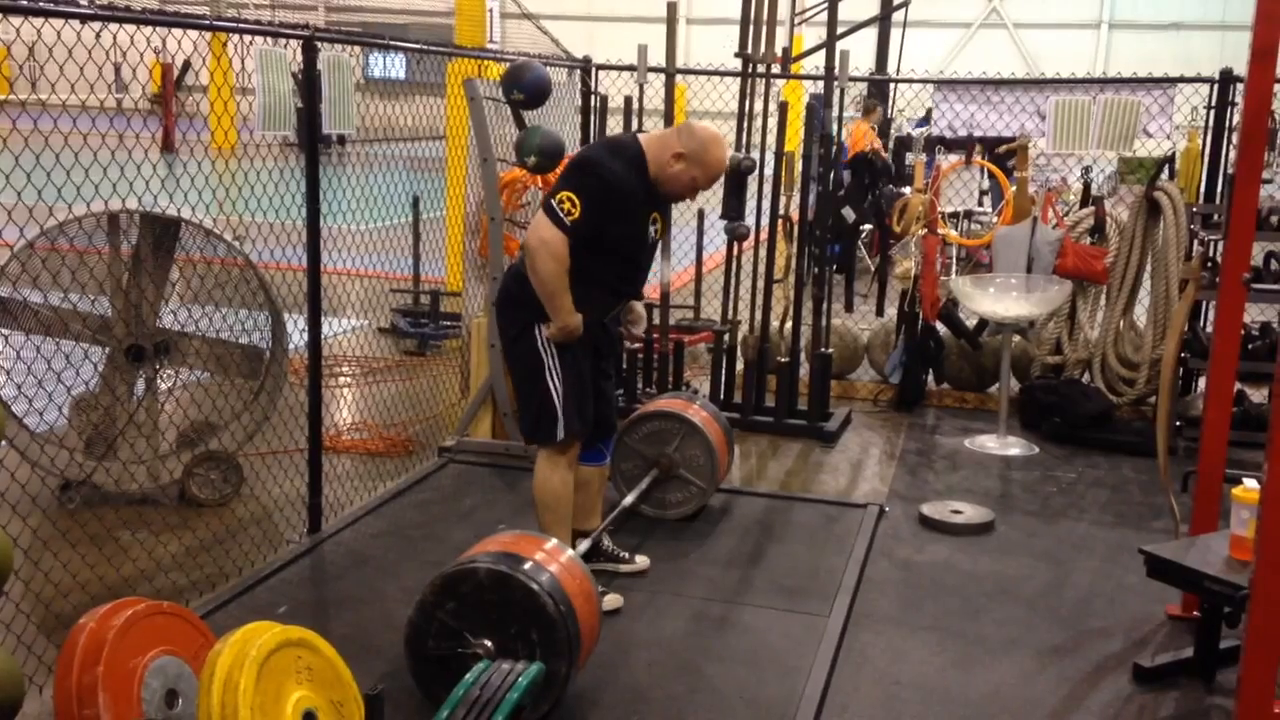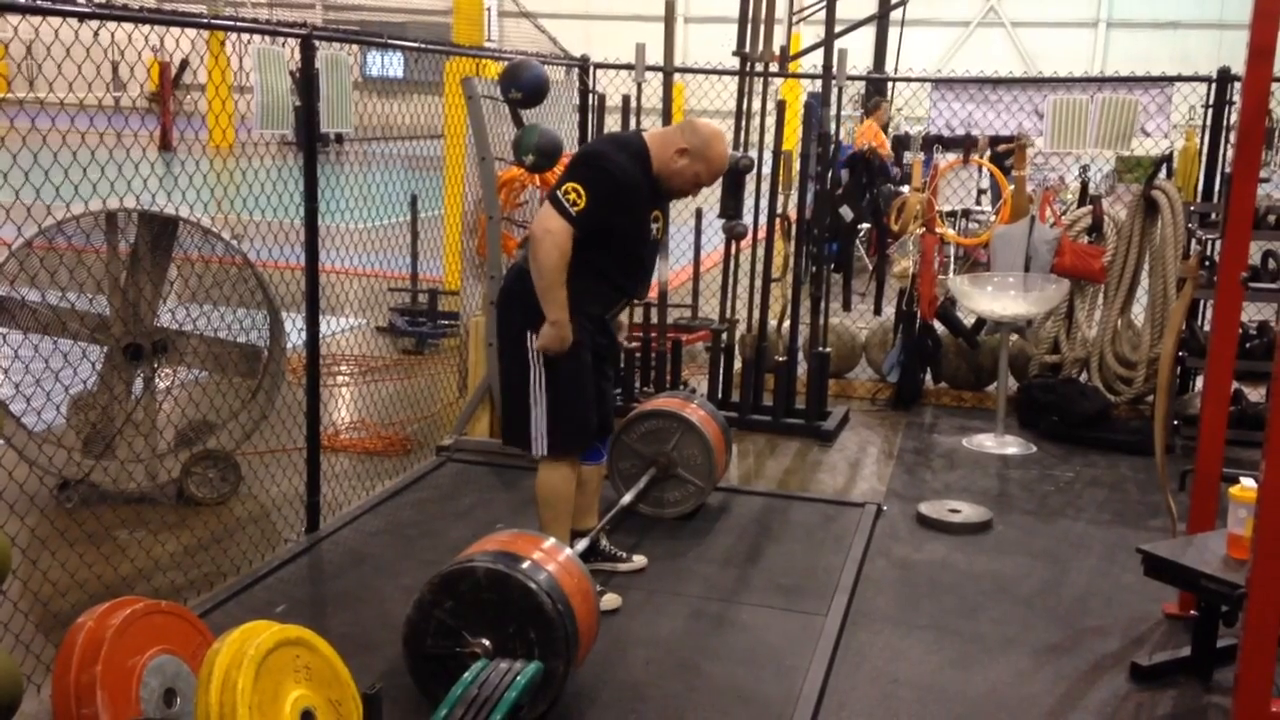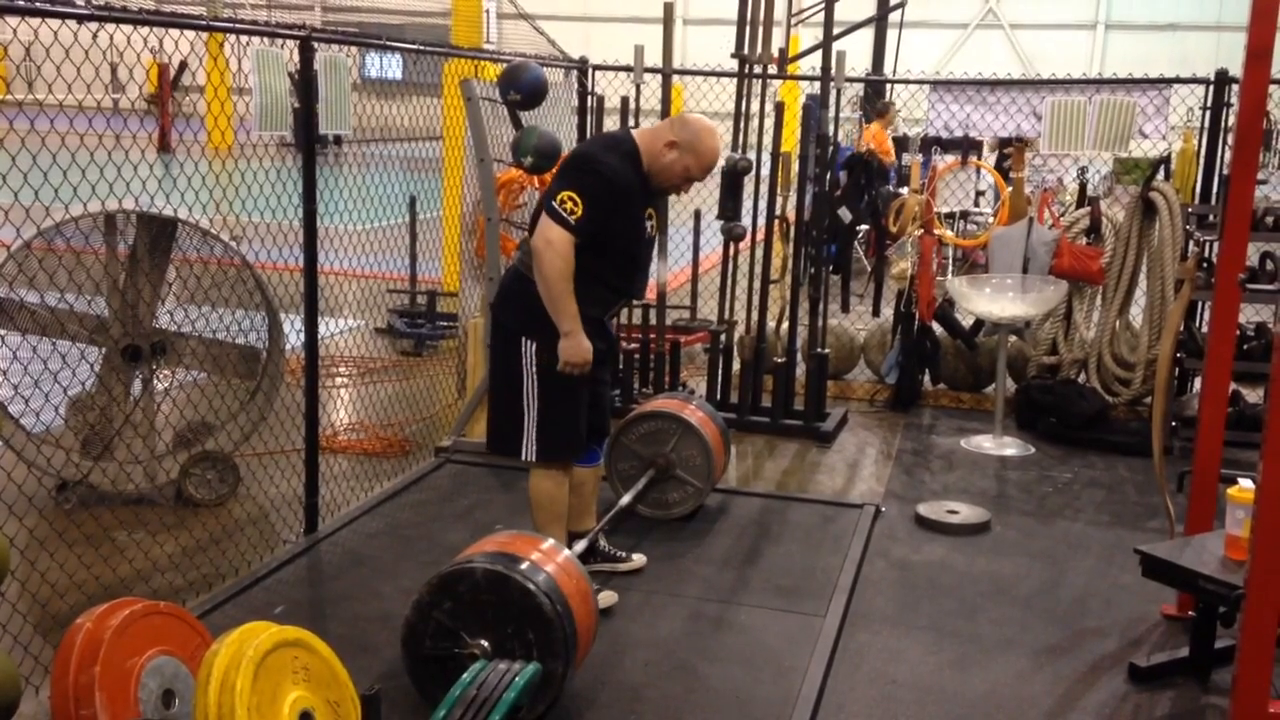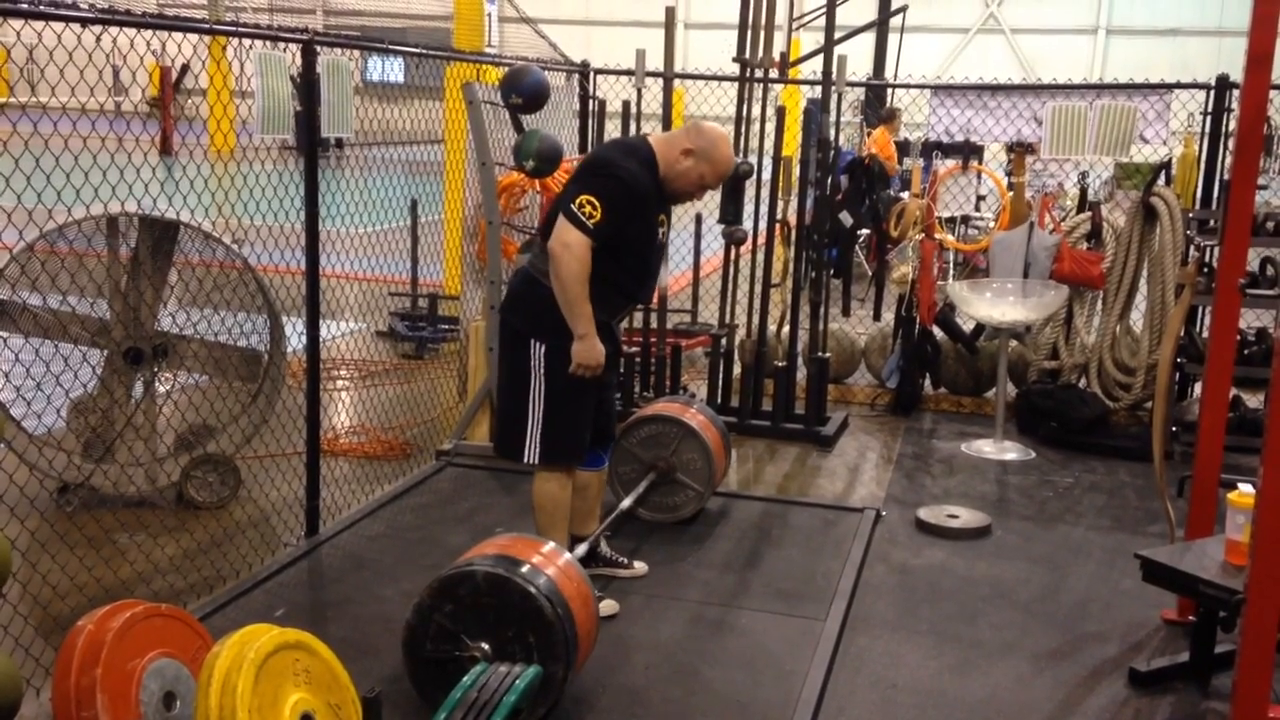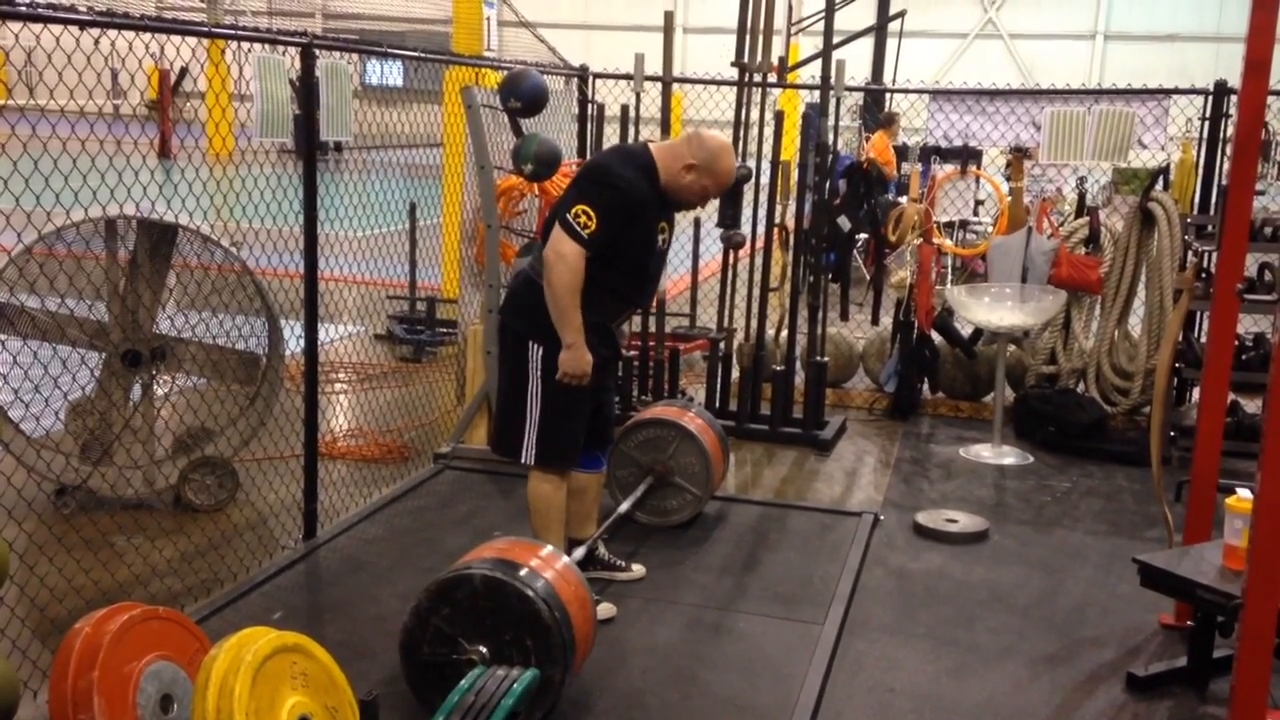
dt=0.5s
person 1, frame 1
left shoulder: (651, 178)
right shoulder: (606, 172)
right elbow: (542, 240)
left wrist: (628, 300)
right wrist: (563, 318)
left hip: (590, 316)
right hip: (545, 316)
left knee: (597, 434)
right knee: (562, 439)
left ankle: (589, 544)
person 1, frame 2
left shoulder: (650, 176)
right shoulder: (611, 165)
right elbow: (548, 231)
left wrist: (613, 310)
right wrist: (554, 320)
left hip: (588, 316)
right hip: (547, 316)
left knee: (592, 434)
right knee: (561, 443)
left ankle: (586, 543)
person 1, frame 3
left shoulder: (641, 175)
right shoulder: (601, 168)
right elbow: (549, 243)
right wrist: (569, 333)
left hip: (585, 321)
right hip: (544, 324)
left knee: (588, 438)
right knee: (553, 448)
left ankle: (585, 544)
person 1, frame 4
left shoulder: (651, 179)
right shoulder: (619, 173)
right elbow: (566, 246)
left wrist: (597, 332)
right wrist: (583, 336)
left hip: (590, 325)
right hip: (552, 325)
left knee: (593, 443)
right knee: (558, 451)
left ankle: (586, 549)
person 1, frame 5
left shoulder: (654, 186)
right shoulder: (617, 181)
right elbow: (562, 254)
left wrist: (593, 336)
right wrist: (571, 344)
left hip: (591, 327)
right hip: (551, 329)
left knee: (592, 445)
right knee: (553, 453)
left ankle: (584, 551)
